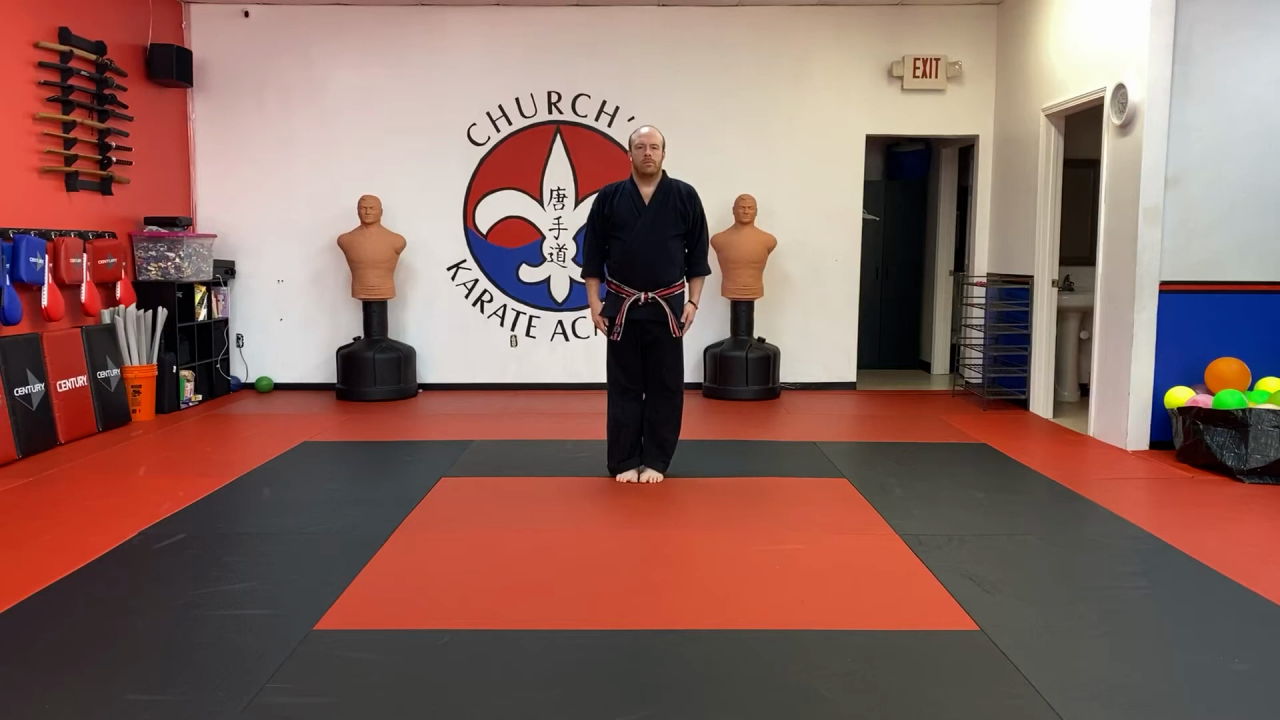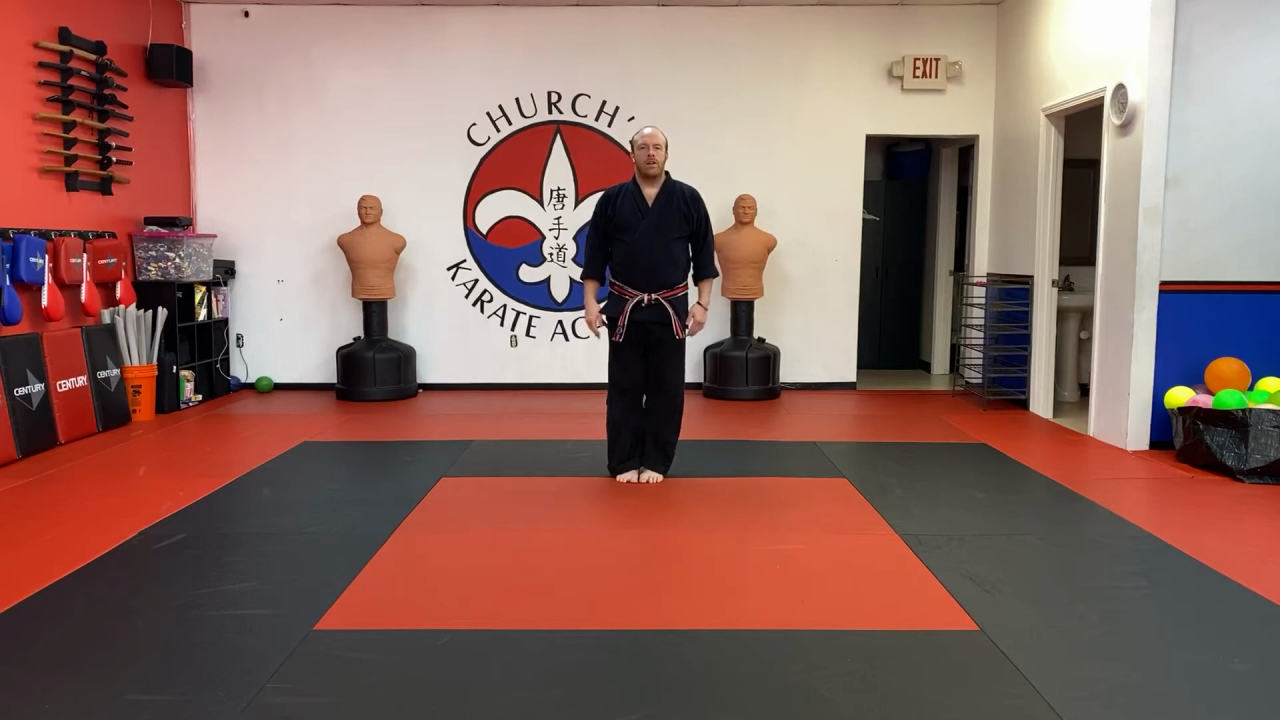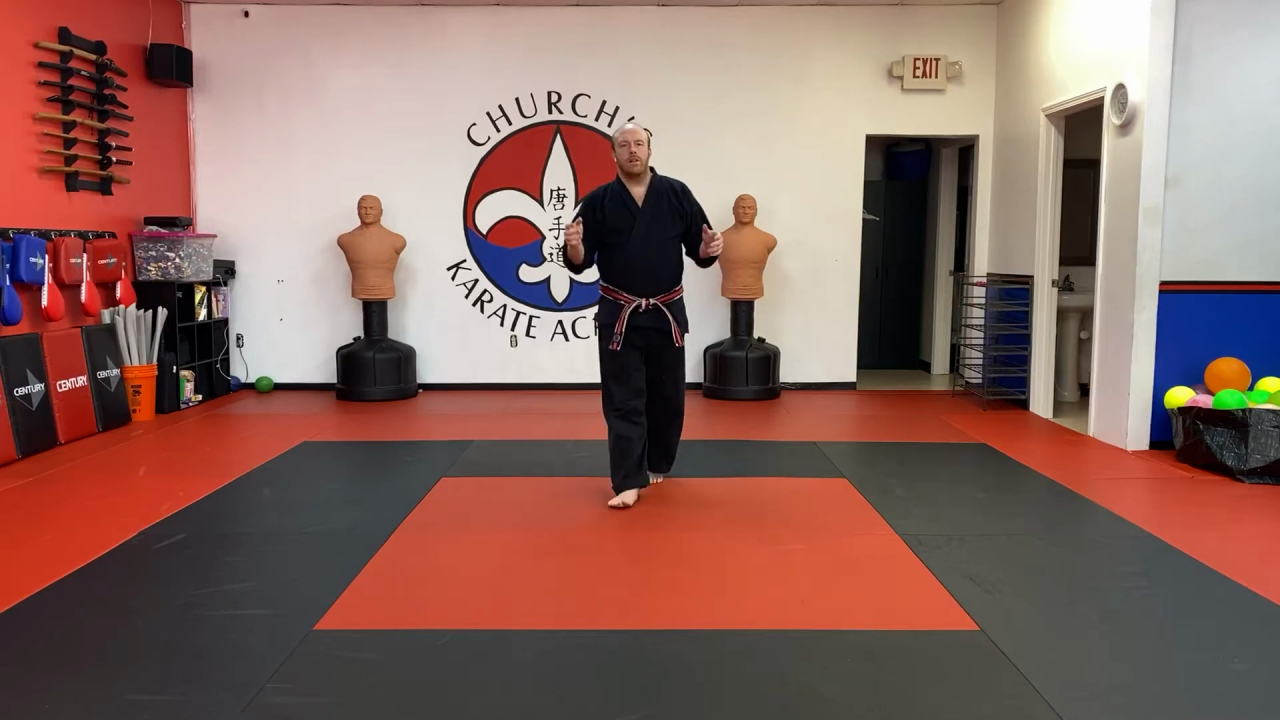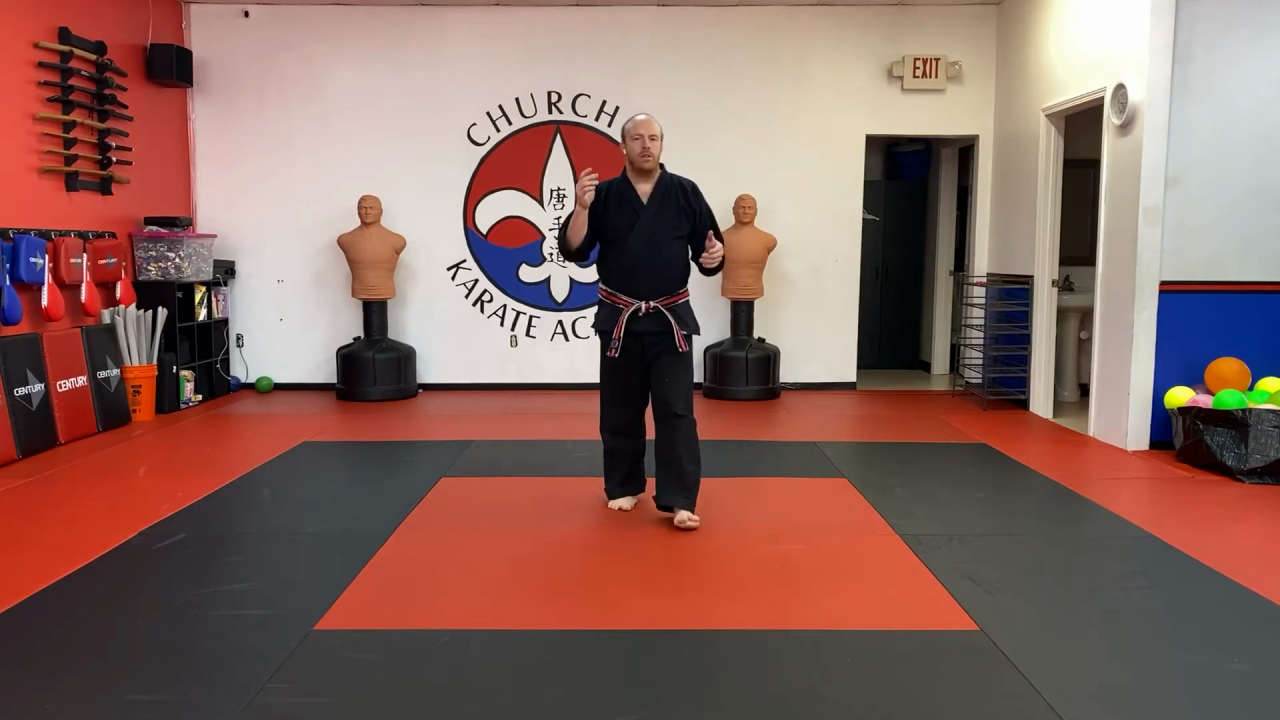
dt=0.7s
person 1, frame 1
left shoulder: (685, 197)
right shoulder: (609, 197)
left elbow: (697, 254)
right elbow: (593, 254)
left wrist: (692, 302)
right wrist: (595, 301)
left hip: (667, 306)
right hip: (622, 306)
left knee: (665, 387)
right knee: (624, 387)
left ankle: (655, 461)
right ankle: (624, 462)
person 1, frame 2
left shoulder: (688, 199)
right shoulder: (612, 199)
left elbow: (704, 256)
right elbow: (595, 256)
left wrist: (702, 303)
right wrist: (591, 301)
left hip: (670, 309)
right hip: (624, 308)
left knee: (666, 391)
right knee: (624, 389)
left ankle: (655, 462)
right ankle: (625, 462)
person 1, frame 3
left shoulder: (676, 194)
right shoulder: (599, 201)
left elbow: (697, 249)
right elbow: (580, 262)
left wrist: (709, 248)
right wrist: (573, 246)
left hip: (666, 312)
right hip: (618, 314)
left knee: (667, 397)
right knee: (624, 400)
left ankle: (657, 464)
right ankle: (628, 481)
person 1, frame 4
left shoulder: (685, 192)
right shoulder: (603, 195)
left elbow: (707, 246)
right elbow: (573, 251)
left wrist: (712, 256)
right wrist: (582, 208)
left hip: (671, 318)
right hip: (620, 317)
left knee: (676, 409)
right knee: (620, 408)
left ankle: (679, 501)
right ankle: (624, 486)
